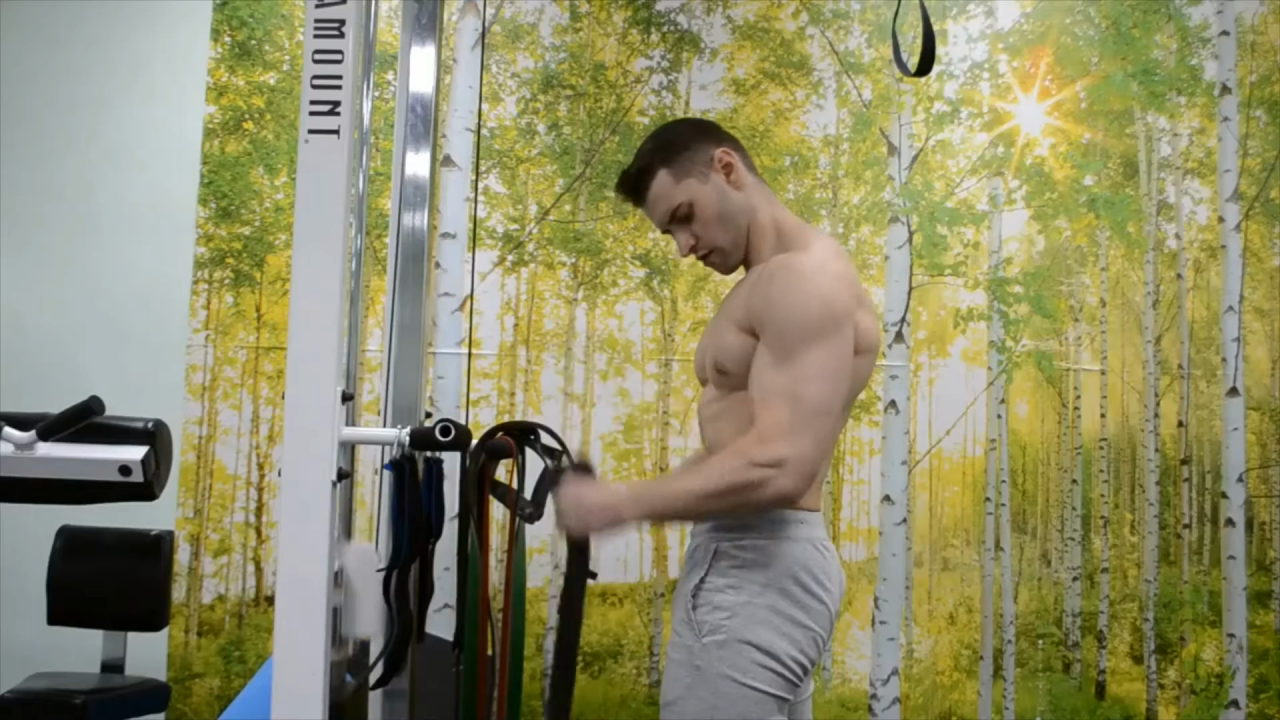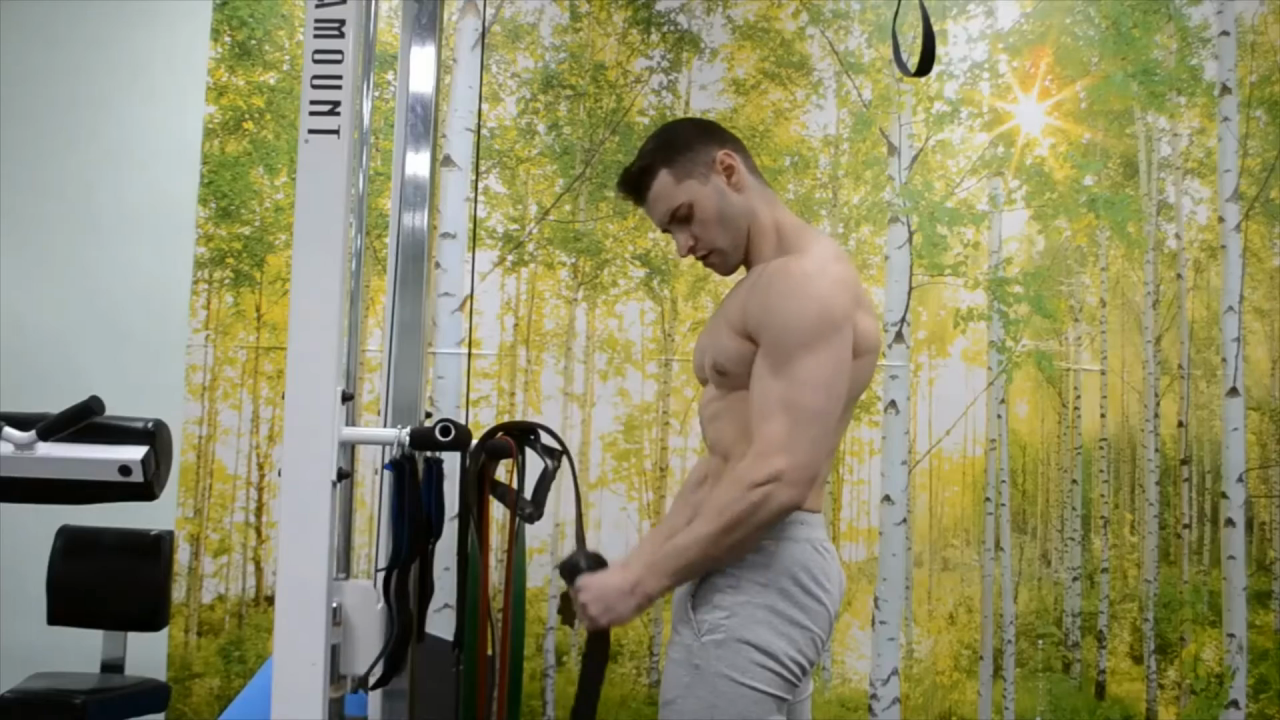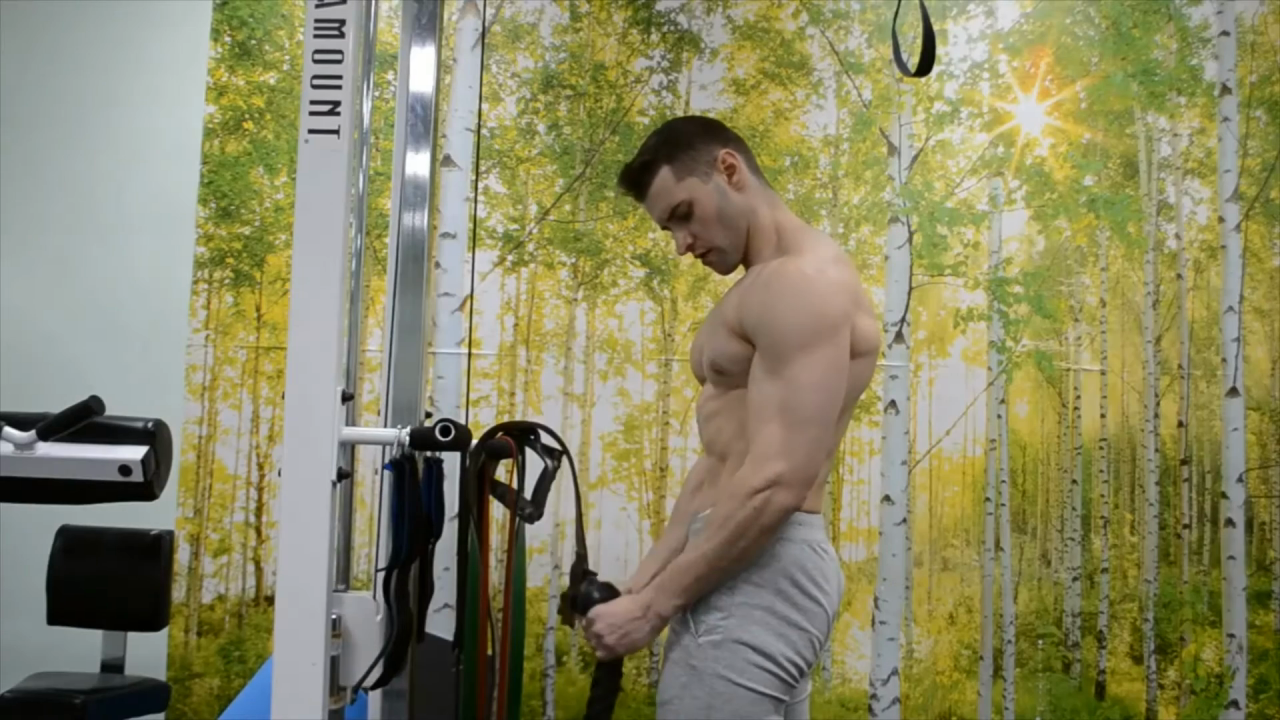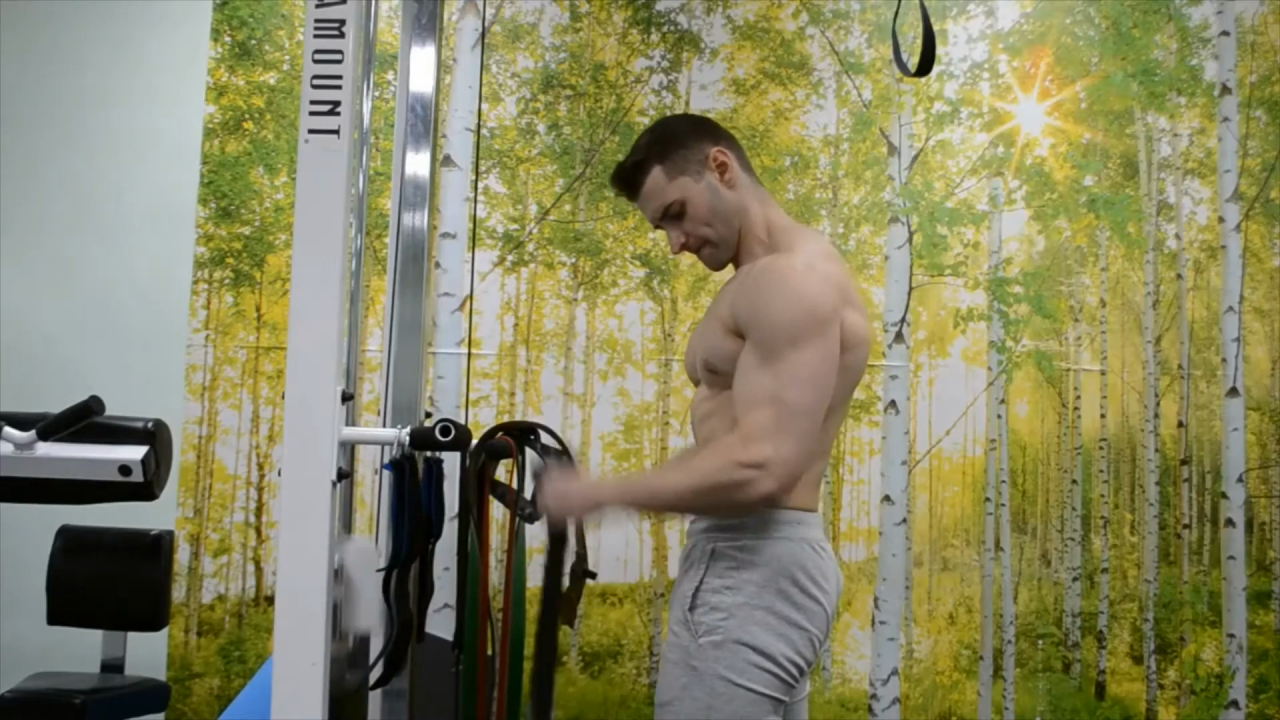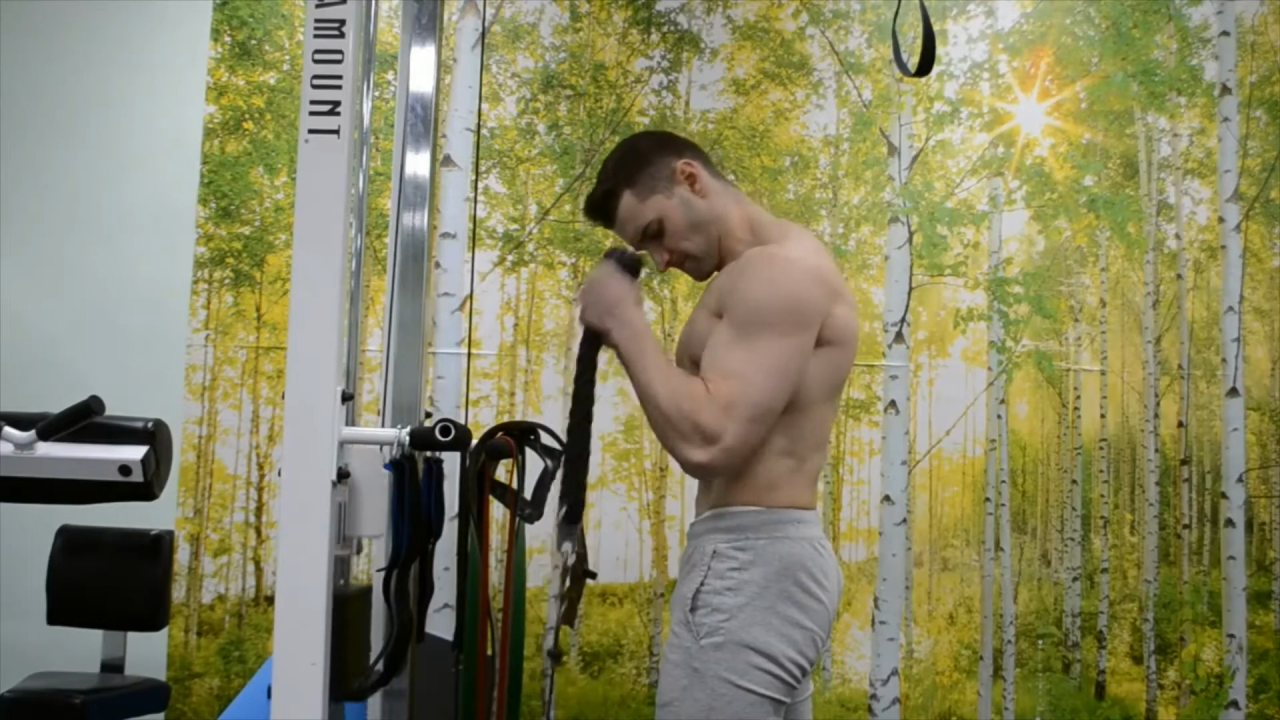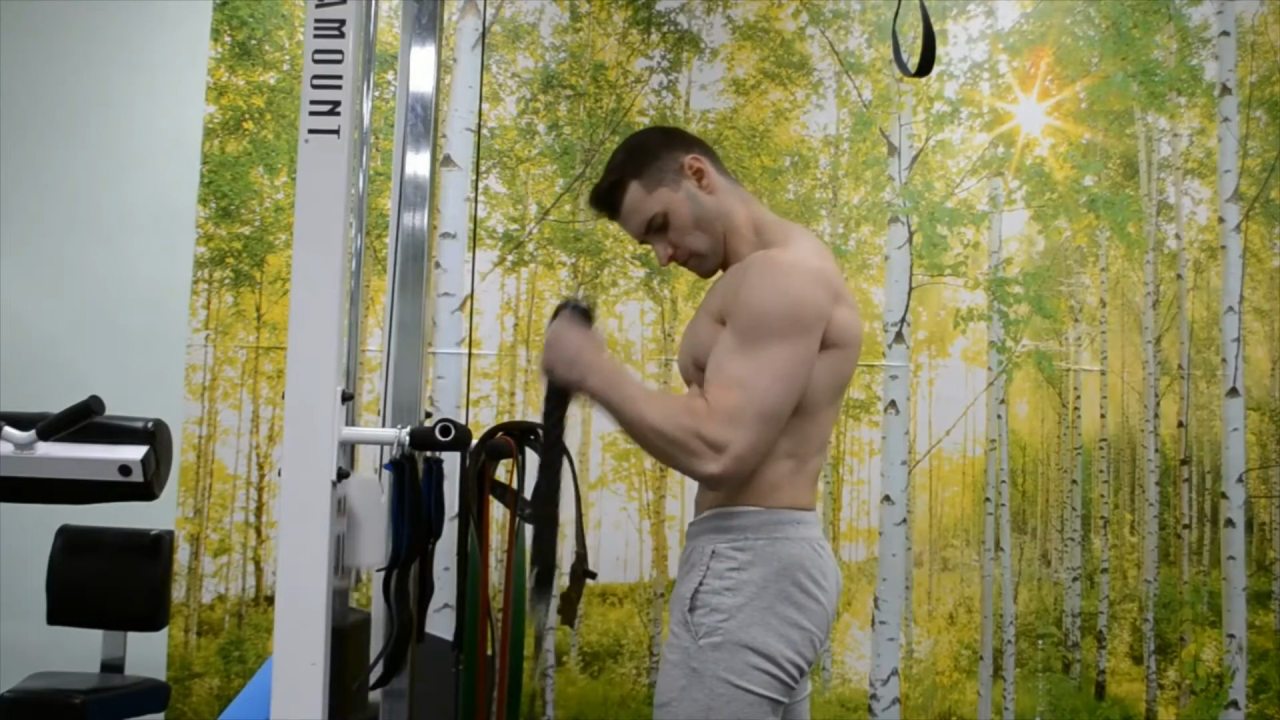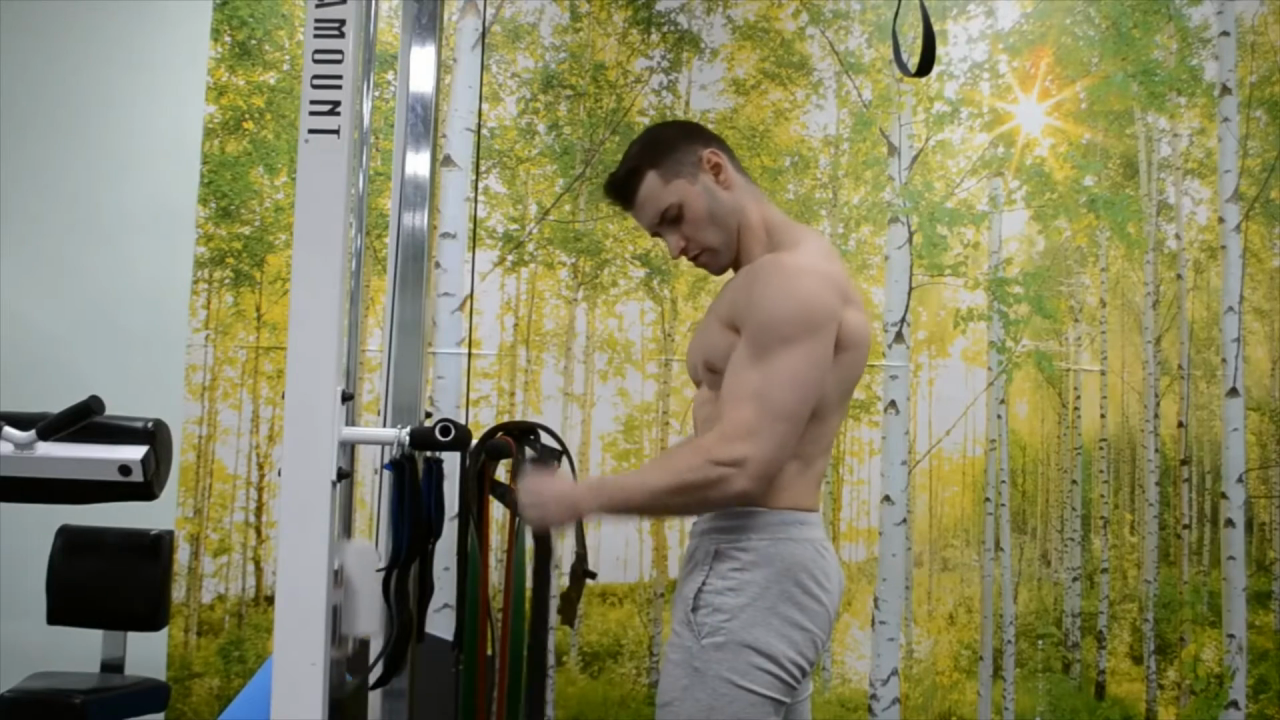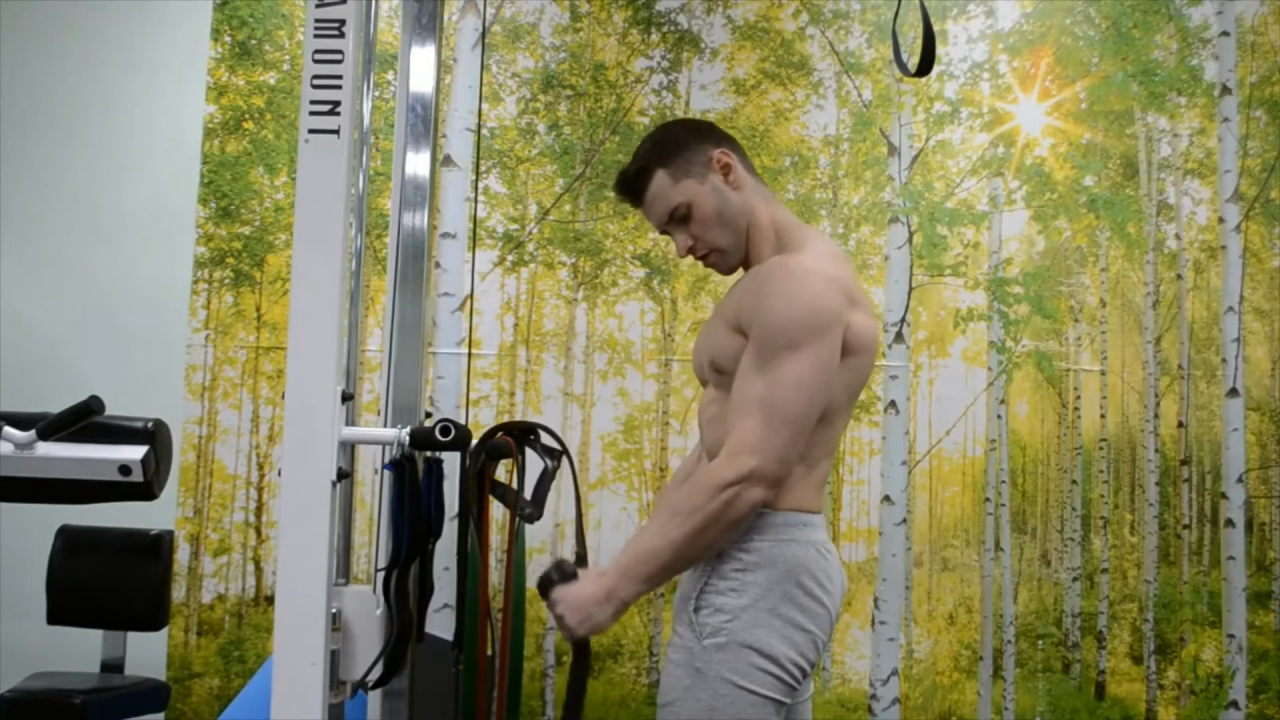
dt=0.3s
person 1, frame 1
left shoulder: (805, 276)
right shoulder: (770, 285)
left elbow: (779, 466)
left wrist: (619, 503)
right wrist: (633, 502)
left hip: (757, 567)
right hip: (756, 561)
person 1, frame 2
left shoulder: (804, 281)
right shoulder: (772, 287)
left elbow: (778, 477)
left wrist: (643, 580)
right wrist: (638, 561)
left hip: (757, 570)
right hip: (760, 565)
person 1, frame 3
left shoulder: (801, 282)
right shoulder: (769, 287)
left elbow: (777, 481)
left wrist: (653, 603)
right wrist: (645, 579)
left hip: (754, 571)
right hip: (758, 568)
person 1, frame 4
left shoulder: (794, 277)
right shoulder: (767, 282)
left elbow: (761, 466)
left wrist: (599, 493)
right wrist: (610, 493)
left hip: (751, 567)
right hip: (757, 561)
person 1, frame 5
left shoulder: (780, 270)
right shoulder: (764, 275)
left elbow: (708, 441)
right elbow: (707, 441)
left wrist: (626, 326)
right wrist: (628, 335)
left hip: (752, 565)
right hip: (761, 559)
person 1, frame 6
left shoulder: (782, 273)
right shoulder: (765, 279)
left elbow: (717, 449)
right elbow: (714, 437)
left wrist: (595, 372)
right wrist: (607, 375)
left hip: (748, 566)
right hip: (762, 559)
person 1, frame 7
left shoulder: (791, 277)
right shoulder: (771, 283)
left elbow: (737, 466)
right elbow: (715, 446)
left wrist: (580, 498)
right wrist: (595, 495)
left hip: (754, 568)
right hip: (763, 562)
person 1, frame 8
left shoulder: (799, 281)
right shoulder: (776, 286)
left elbow: (748, 477)
right elbow: (716, 454)
left wrist: (616, 587)
right wrist: (624, 569)
left hip: (757, 570)
right hip: (768, 565)
